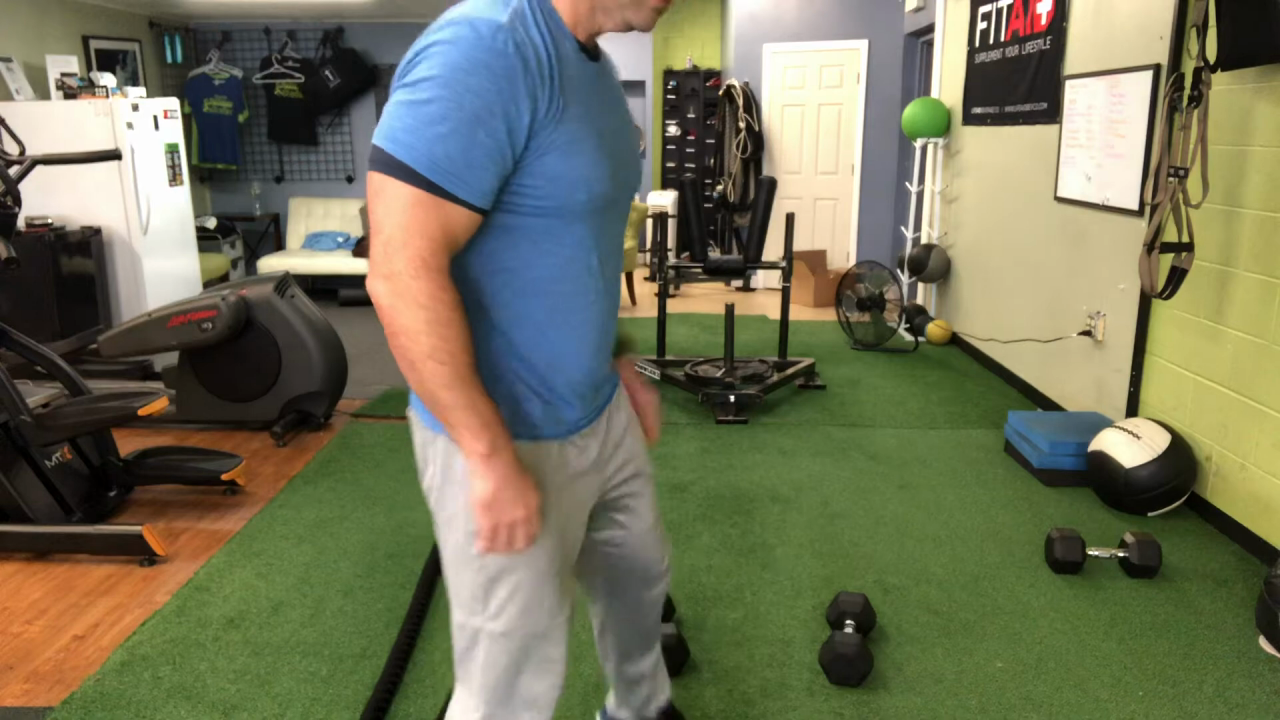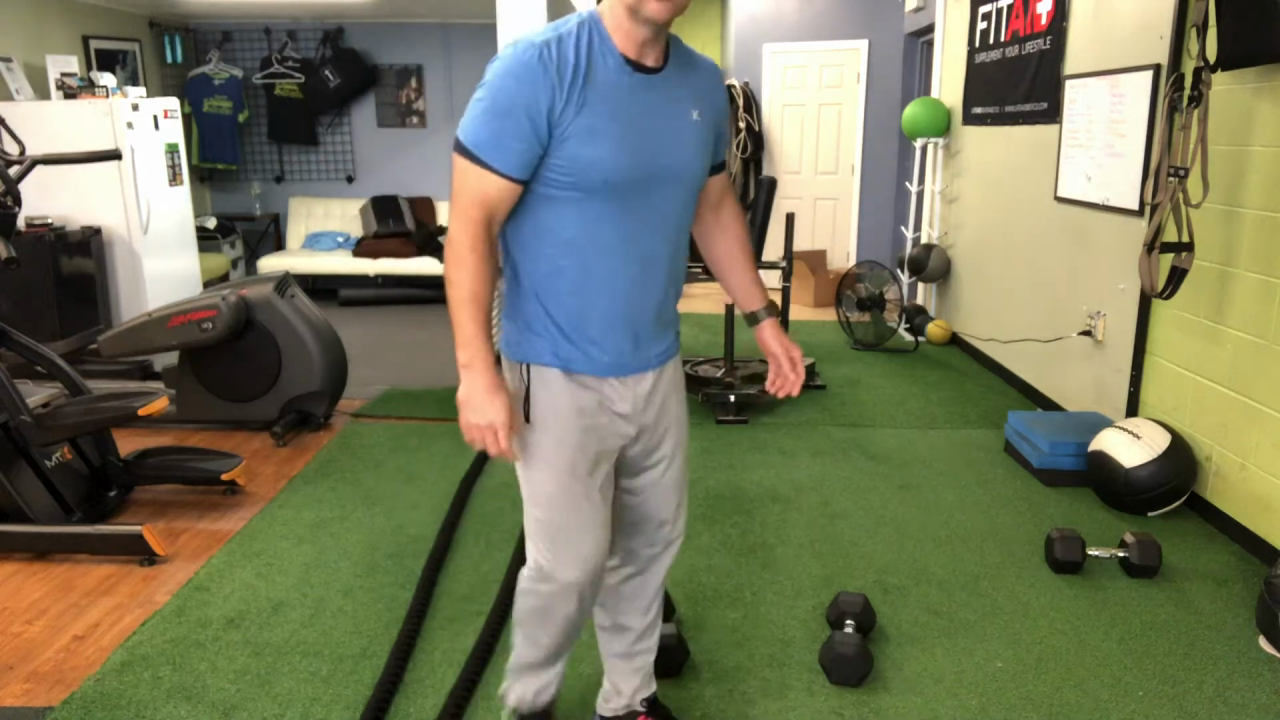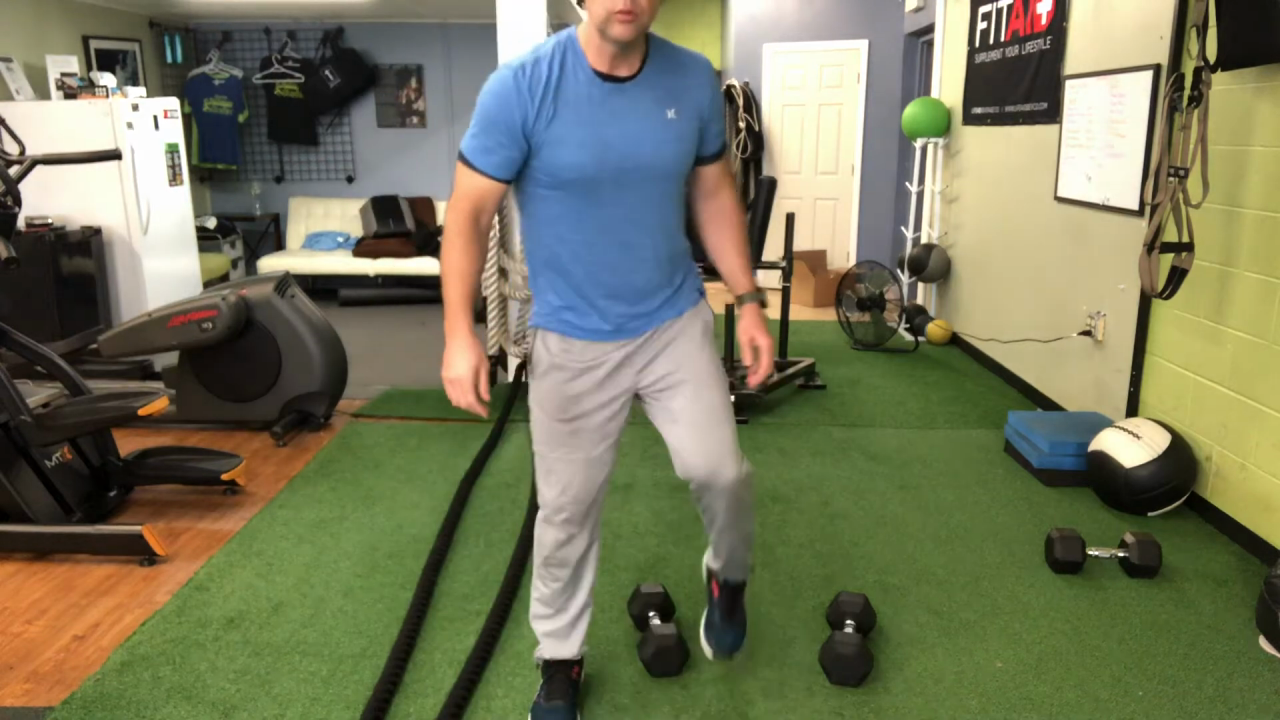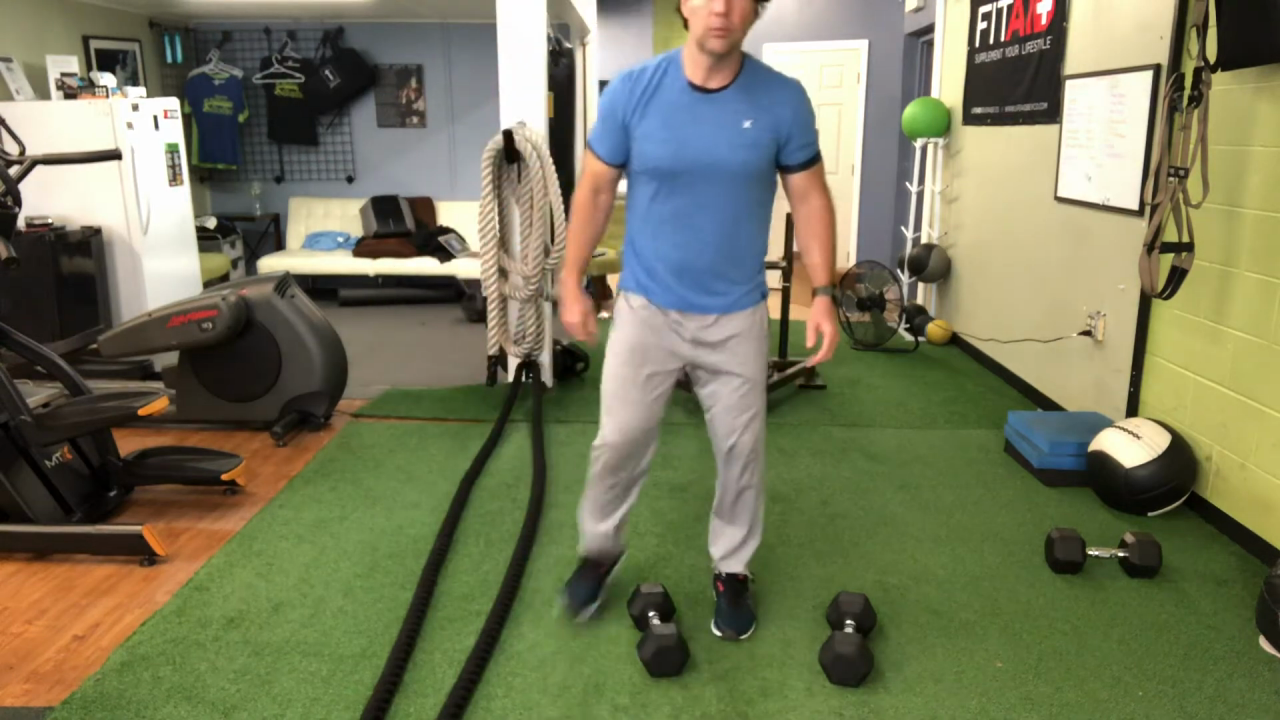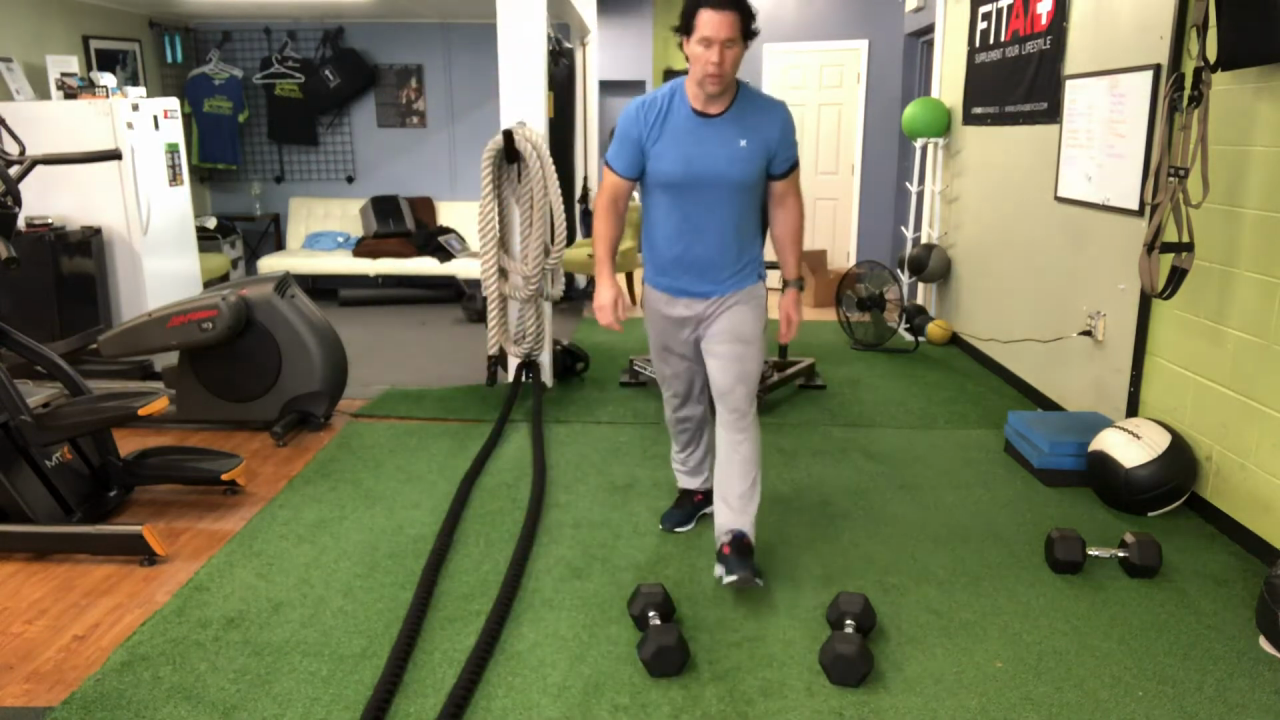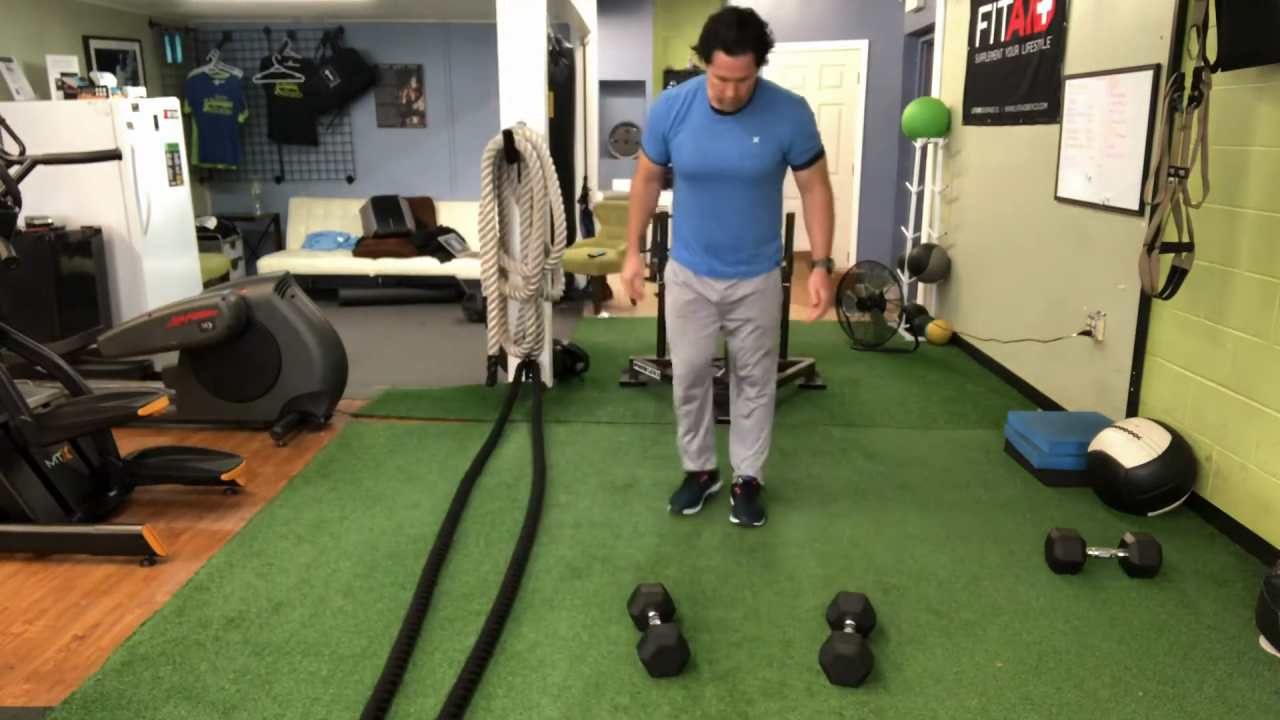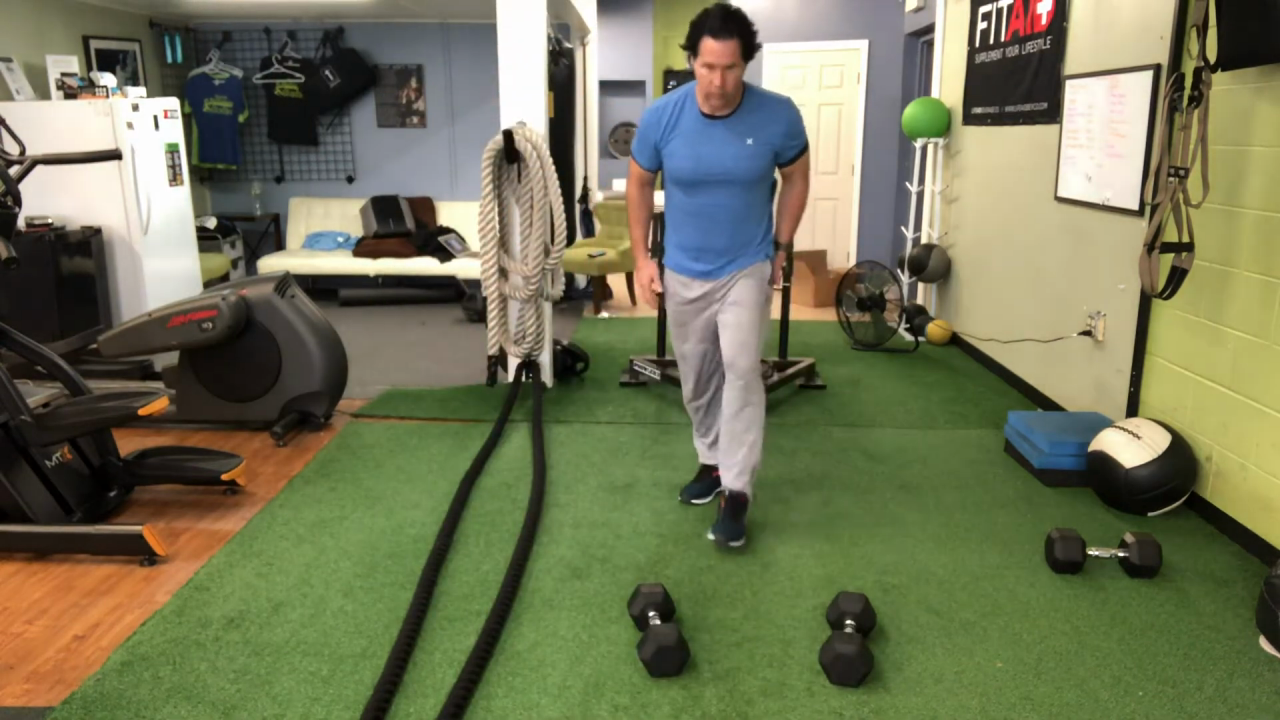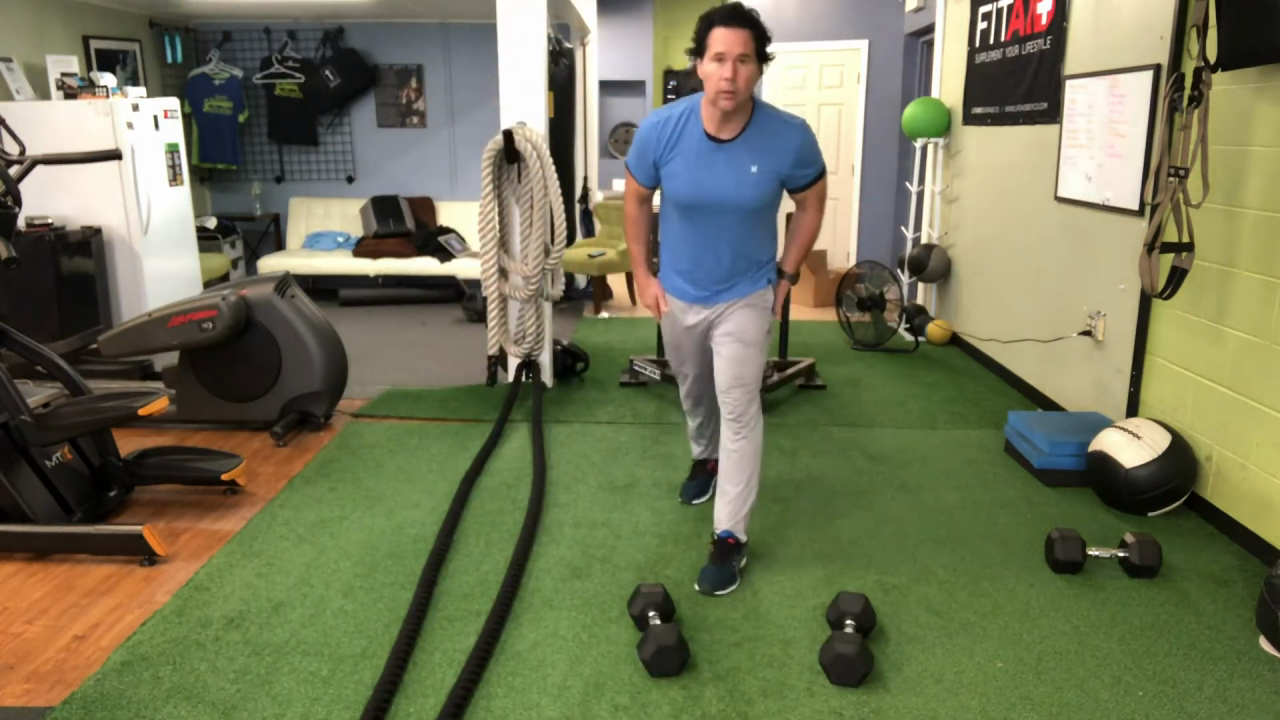
dt=0.5s
person 1, frame 1
left shoulder: (592, 64)
right elbow: (402, 273)
left wrist: (615, 357)
right wrist: (491, 453)
left hip: (598, 411)
right hip: (500, 434)
left knee: (640, 574)
person 1, frame 2
left shoulder: (703, 85)
right shoulder: (536, 70)
left elbow: (715, 208)
right elbow: (472, 223)
left wrist: (762, 316)
right wrist: (477, 371)
left hip: (656, 369)
right hip: (557, 374)
left knee: (649, 541)
right knee: (569, 559)
person 1, frame 3
left shoulder: (694, 81)
right shoulder: (521, 86)
left elbow: (714, 194)
right elbow: (468, 213)
left wrist: (748, 301)
right wrist: (460, 335)
left hip: (676, 323)
right hip: (571, 342)
left knee: (719, 470)
right knee: (567, 507)
left ankle: (727, 575)
right ankle: (560, 655)
person 1, frame 4
left shoulder: (783, 101)
right shoulder: (631, 92)
left elbow: (808, 198)
right elbow: (594, 191)
left wrist: (822, 293)
right wrist: (572, 282)
left hip: (737, 315)
right hip: (646, 308)
left knee: (739, 449)
right knee: (620, 440)
left ankle: (732, 570)
right ankle: (599, 549)
person 1, frame 5
left shoulder: (771, 119)
right shoulder: (644, 115)
left elbow: (785, 201)
right elbow: (612, 198)
left wrist: (793, 283)
right wrist: (605, 278)
left hip: (737, 293)
right hip: (666, 294)
left knee: (735, 406)
right knee: (682, 404)
left ankle: (736, 538)
right ankle: (694, 486)
person 1, frame 6
left shoulder: (790, 113)
right shoulder: (670, 108)
left elbow: (814, 188)
right elbow: (647, 179)
left wrist: (821, 265)
right wrist: (632, 251)
left hip: (756, 276)
right hip: (688, 273)
left knee: (754, 379)
right knee: (690, 376)
left ankle: (747, 477)
right ankle: (699, 469)
person 1, frame 7
left shoulder: (778, 115)
right shoulder: (661, 116)
left elbow: (796, 178)
right elbow: (640, 183)
left wrist: (780, 246)
right wrist: (641, 255)
left hip: (747, 270)
right hip: (684, 274)
left knee: (741, 371)
right knee: (697, 379)
left ankle: (737, 490)
right ankle: (711, 462)
person 1, frame 8
left shoulder: (790, 138)
right shoulder: (659, 129)
left elbow: (811, 204)
right elbow: (636, 199)
left wrist: (785, 275)
right wrist: (642, 273)
left hip: (746, 296)
right hip: (678, 293)
left knee: (738, 409)
right knee: (693, 390)
left ankle: (730, 536)
right ankle: (704, 456)
